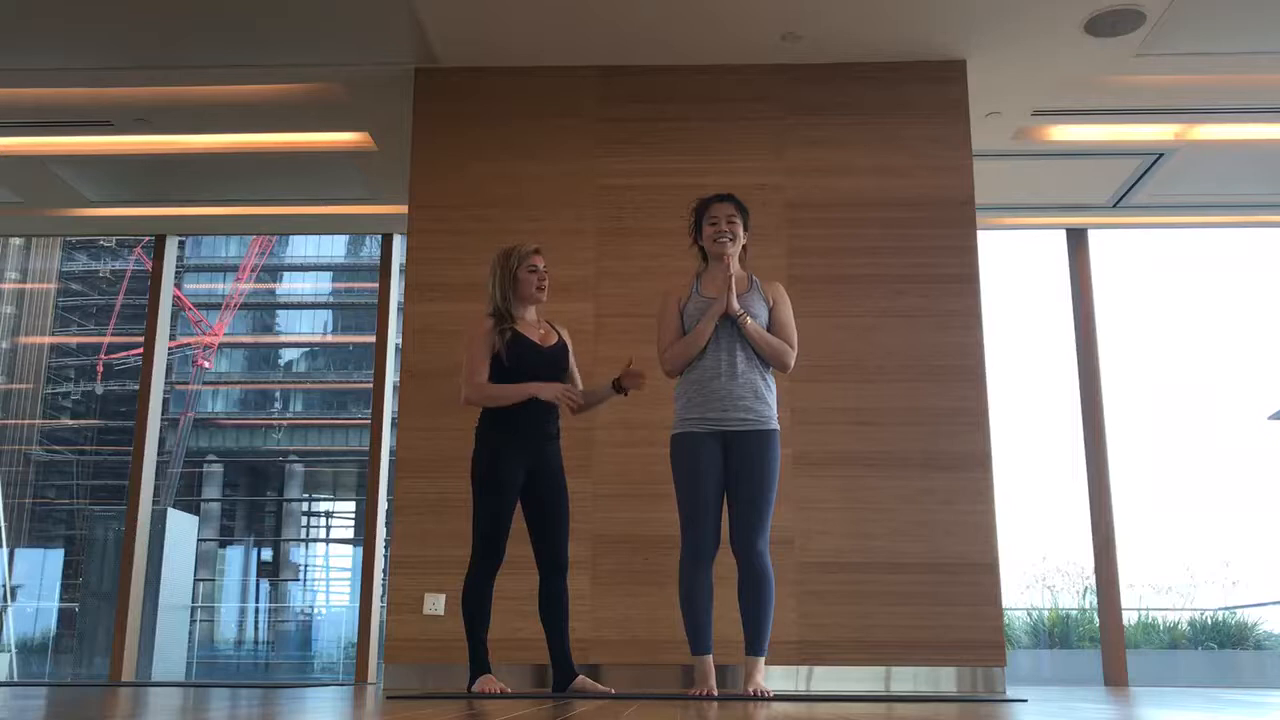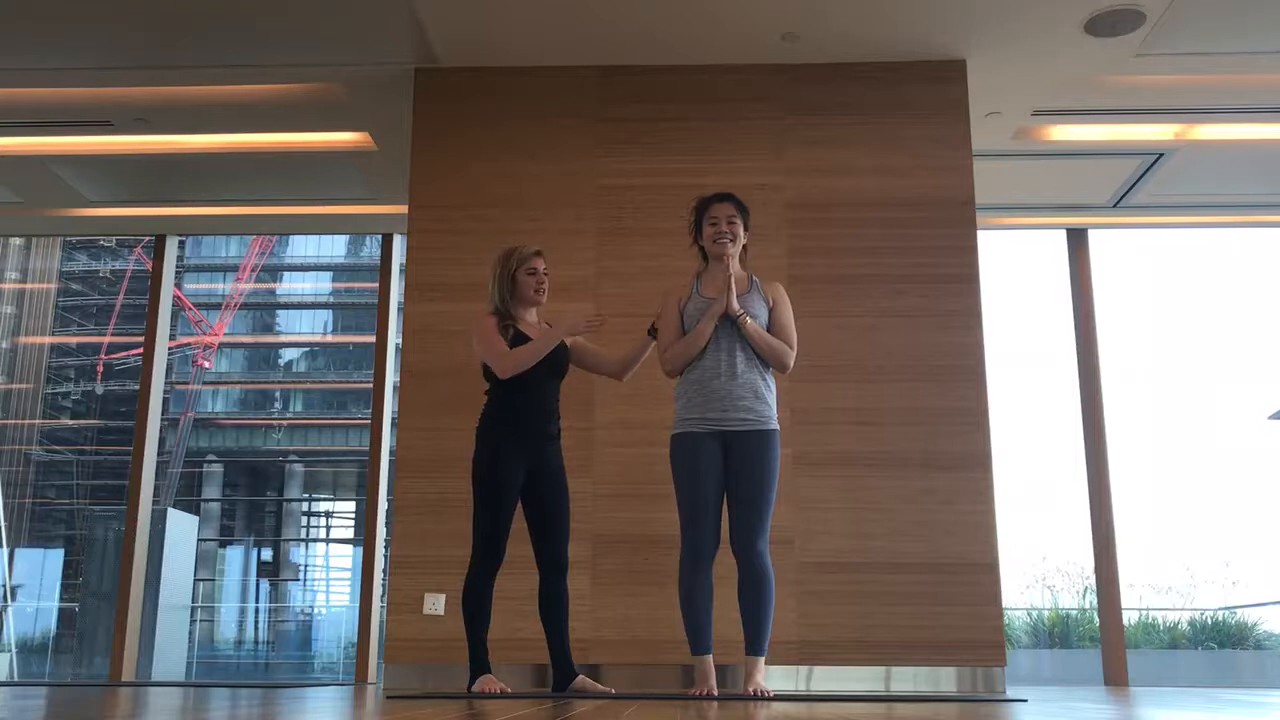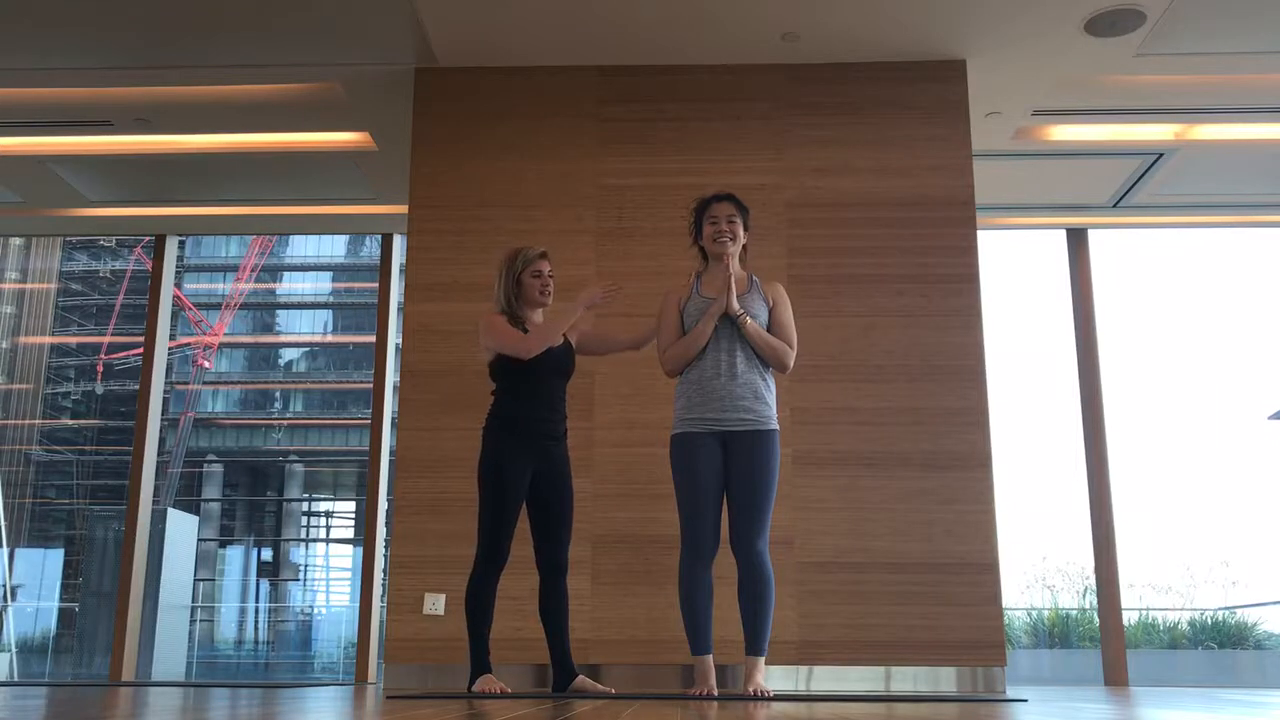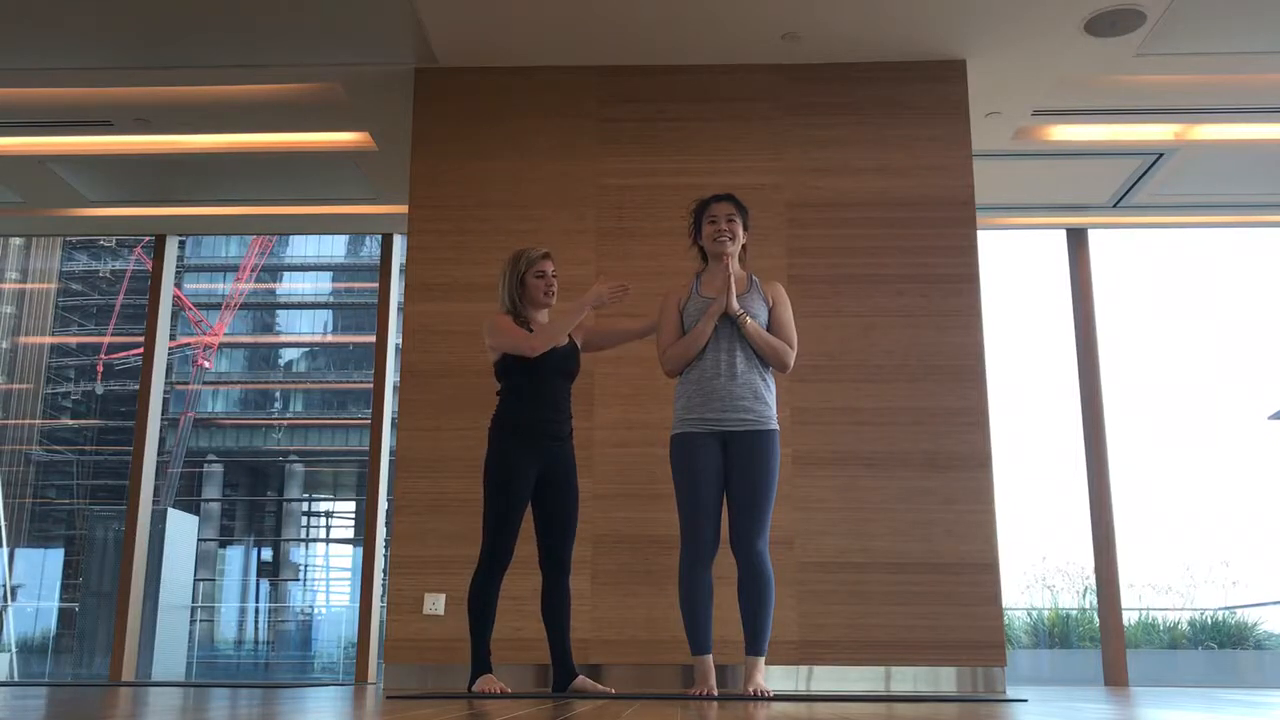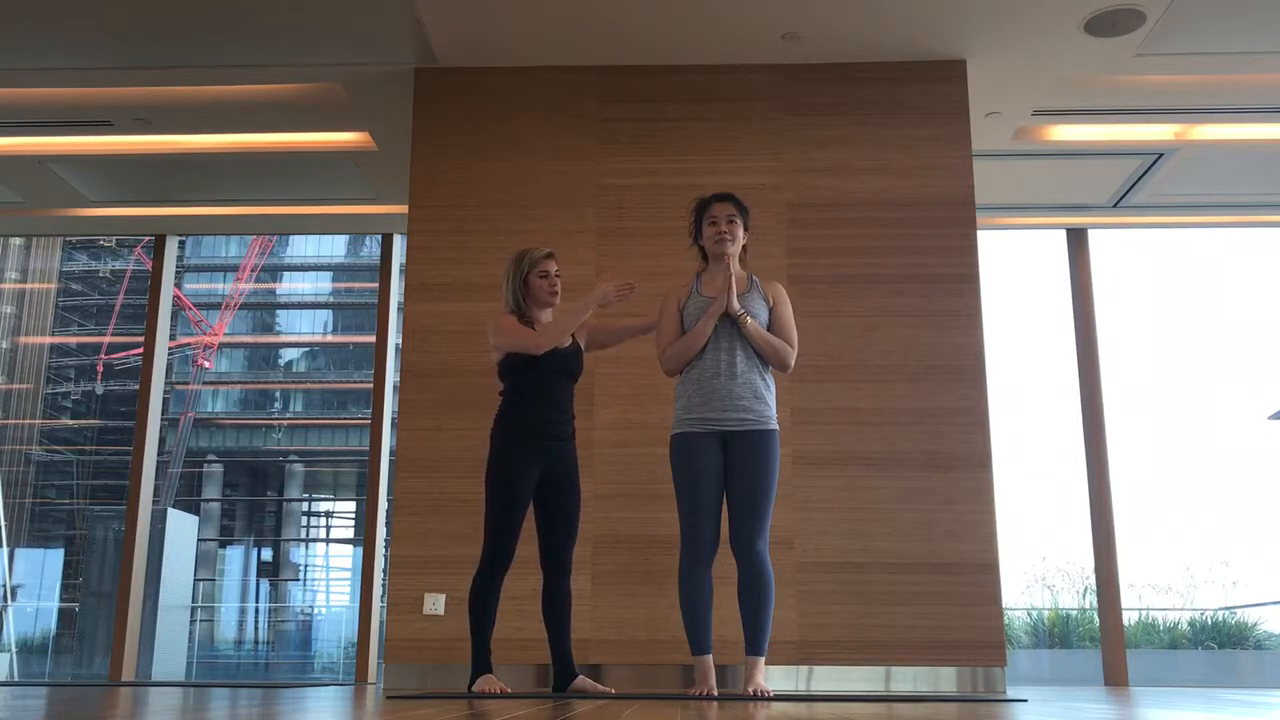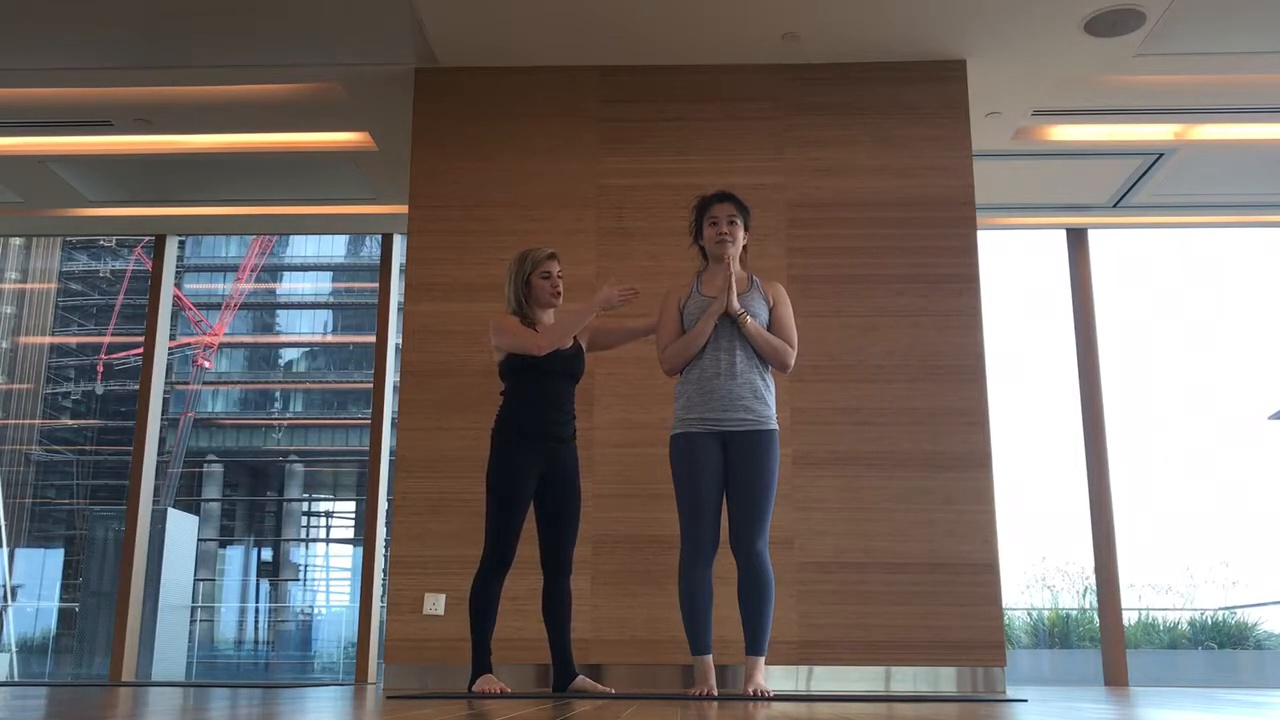
dt=0.3s
person 1, frame 1
left shoulder: (769, 292)
right shoulder: (681, 297)
left elbow: (787, 359)
right elbow: (670, 363)
left wrist: (740, 314)
right wrist: (713, 313)
left hip: (755, 427)
right hip: (696, 430)
left knee: (752, 547)
right knee: (698, 547)
left ankle: (755, 667)
right ankle: (703, 668)
person 1, frame 2
left shoulder: (770, 293)
right shoulder: (680, 297)
left elbow: (787, 360)
right elbow: (670, 363)
left wrist: (739, 315)
right wrist: (713, 314)
left hip: (755, 428)
right hip: (696, 430)
left knee: (752, 547)
right knee: (699, 547)
left ankle: (755, 667)
right ankle: (704, 668)
person 1, frame 3
left shoulder: (769, 293)
right shoulder: (681, 297)
left elbow: (786, 359)
right elbow: (670, 363)
left wrist: (740, 314)
right wrist: (713, 314)
left hip: (755, 428)
right hip: (695, 430)
left knee: (751, 547)
right knee: (698, 547)
left ankle: (755, 668)
right ankle: (703, 668)
person 1, frame 4
left shoulder: (769, 292)
right shoulder: (680, 297)
left elbow: (786, 359)
right elbow: (669, 363)
left wrist: (738, 314)
right wrist: (713, 313)
left hip: (755, 428)
right hip: (695, 429)
left knee: (751, 546)
right knee: (698, 546)
left ankle: (755, 666)
right ankle: (703, 667)
person 1, frame 5
left shoulder: (769, 292)
right shoulder: (681, 296)
left elbow: (787, 359)
right elbow: (669, 362)
left wrist: (740, 314)
right wrist: (713, 311)
left hip: (755, 428)
right hip: (695, 429)
left knee: (751, 546)
right knee: (698, 547)
left ankle: (756, 667)
right ankle: (703, 668)
person 1, frame 6
left shoulder: (770, 292)
right shoulder: (681, 296)
left elbow: (787, 359)
right elbow: (669, 362)
left wrist: (739, 314)
right wrist: (713, 312)
left hip: (755, 427)
right hip: (695, 429)
left knee: (752, 546)
right knee: (698, 547)
left ankle: (756, 666)
right ankle: (703, 668)
person 2, frame 1
left shoulder: (560, 335)
right shoulder: (490, 330)
left elbow: (577, 401)
right elbow: (472, 392)
left wrist: (617, 386)
right wrist: (535, 388)
left hip: (546, 452)
right hip: (500, 449)
left knee: (555, 562)
right knee: (488, 558)
left ankle: (565, 671)
right ankle: (480, 670)
person 2, frame 2
left shoulder: (562, 335)
right shoulder: (490, 325)
left elbow: (617, 370)
right elbow: (505, 367)
left wrist: (652, 335)
right wrist: (560, 334)
left hip: (546, 451)
right hip: (501, 448)
left knee: (555, 562)
right knee: (488, 557)
left ankle: (565, 671)
right ankle: (479, 670)
person 2, frame 3
left shoulder: (568, 333)
right shoulder: (495, 326)
left elbow: (631, 342)
right elbow: (529, 347)
right wrist: (580, 306)
left hip: (552, 451)
right hip: (507, 447)
left knee: (555, 563)
right knee: (492, 557)
left ankle: (565, 671)
right ankle: (480, 670)
person 2, frame 4
left shoulder: (574, 332)
right shoulder: (500, 326)
left elbow: (638, 331)
right elbow: (534, 346)
right wrist: (586, 303)
left hip: (558, 451)
right hip: (513, 447)
left knee: (558, 563)
right knee: (496, 556)
left ankle: (564, 671)
right ankle: (480, 670)
person 2, frame 5
left shoulder: (578, 331)
right shoulder: (504, 326)
left elbow: (640, 328)
right elbow: (539, 344)
right wrist: (591, 301)
left hip: (561, 451)
right hip: (515, 447)
left knee: (559, 564)
right knee: (497, 557)
left ankle: (565, 671)
right ankle: (481, 670)
person 2, frame 6
left shoulder: (580, 333)
right shoulder: (505, 326)
left elbow: (641, 329)
right elbow: (540, 345)
right wrist: (595, 305)
left hip: (562, 452)
right hip: (516, 447)
left knee: (560, 564)
right knee: (498, 557)
left ankle: (565, 671)
right ankle: (481, 670)
